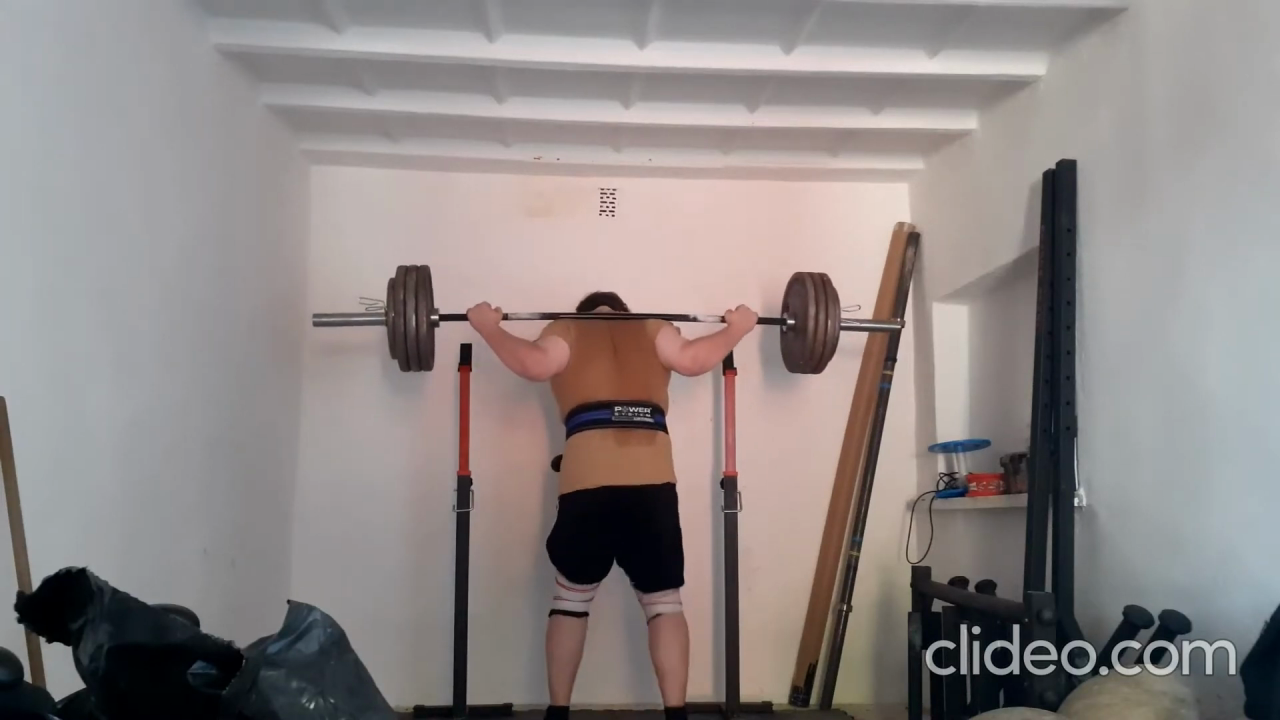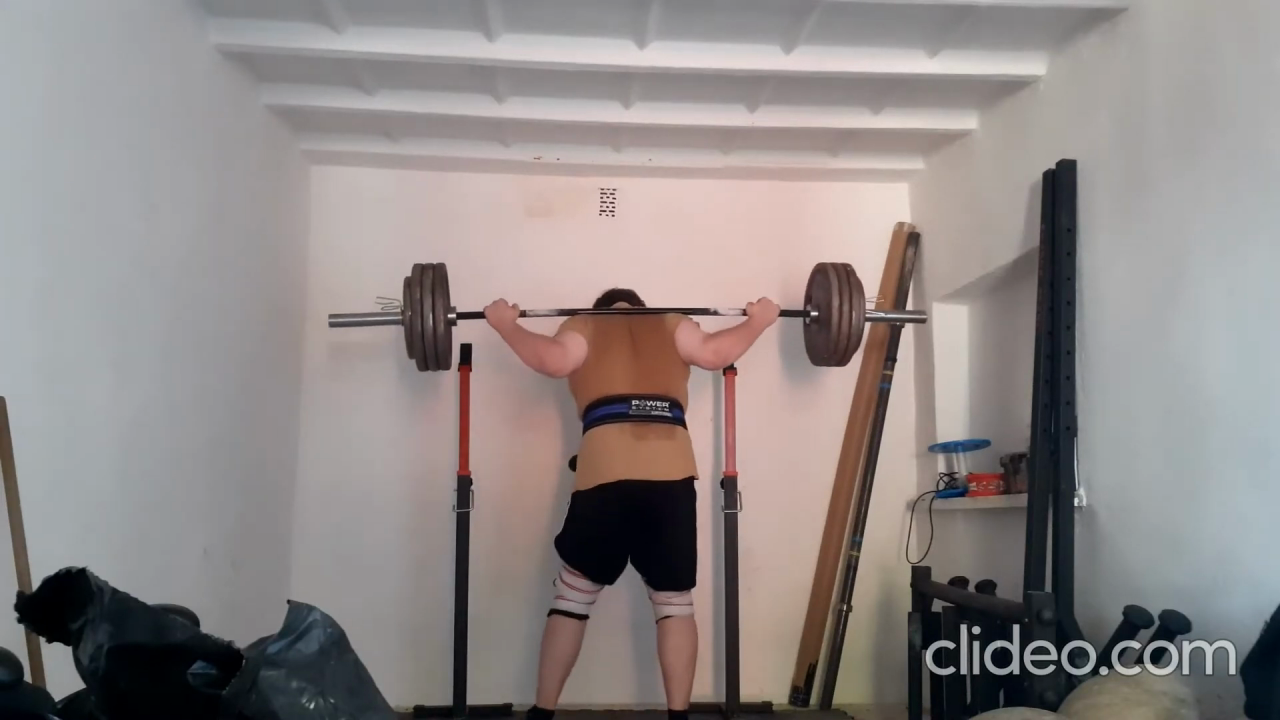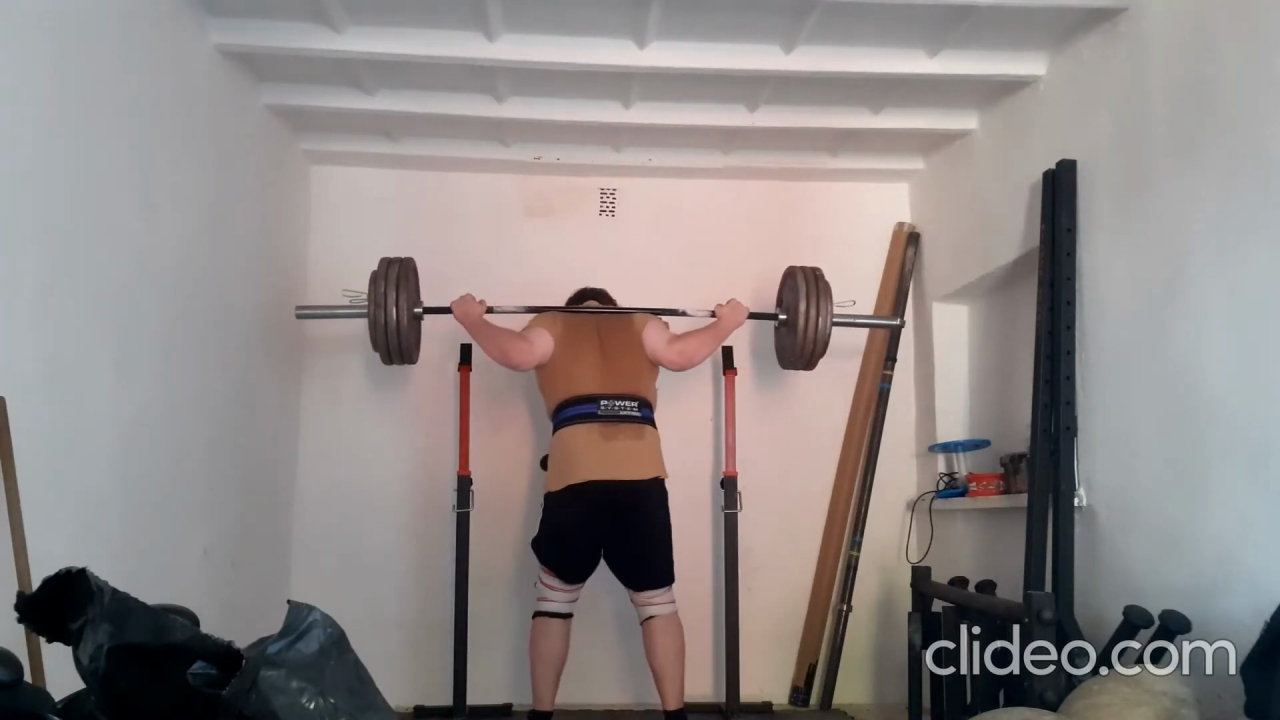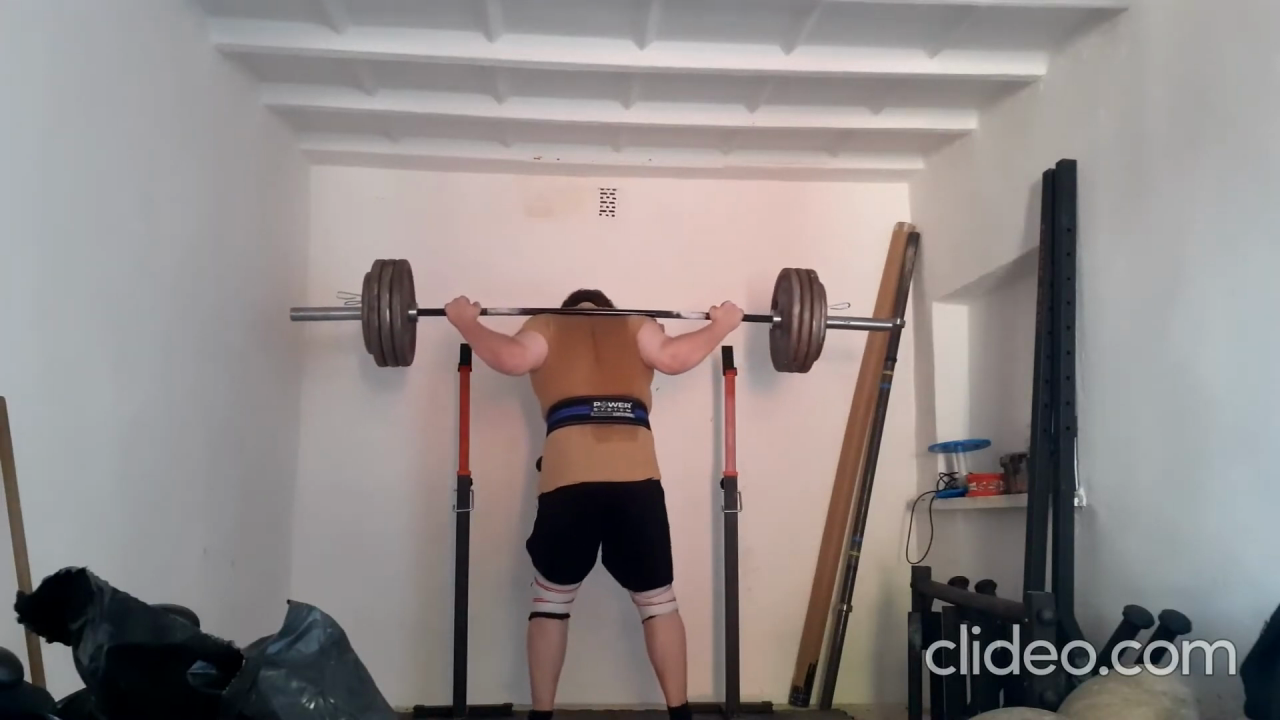
dt=0.5s
person 1, frame 1
left shoulder: (565, 330)
right shoulder: (652, 329)
left elbow: (534, 364)
right elbow: (693, 360)
left wrist: (487, 327)
right wrist: (738, 328)
left hip: (588, 479)
right hip: (652, 479)
left knee: (571, 600)
right knee: (663, 601)
person 1, frame 2
left shoulder: (583, 326)
right shoulder: (671, 324)
left elbow: (553, 360)
right elbow: (713, 353)
left wrist: (505, 324)
right wrist: (759, 320)
left hip: (604, 475)
right hip: (671, 475)
left knee: (571, 600)
right knee: (674, 603)
person 1, frame 3
left shoulder: (552, 324)
right shoulder: (640, 324)
left elbow: (517, 354)
right elbow: (680, 354)
left wrist: (470, 318)
right wrist: (728, 322)
left hip: (575, 477)
right hip: (641, 477)
left knee: (554, 601)
right knee: (657, 602)
person 1, frame 4
left shoulder: (546, 326)
right shoulder: (636, 325)
left elbow: (511, 358)
right elbow: (674, 357)
left wrist: (464, 321)
right wrist: (723, 325)
left hip: (568, 478)
right hip: (637, 478)
left knee: (551, 603)
right knee: (658, 602)
